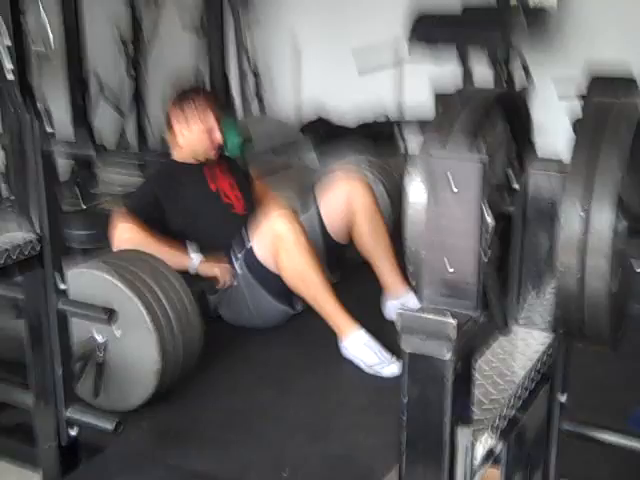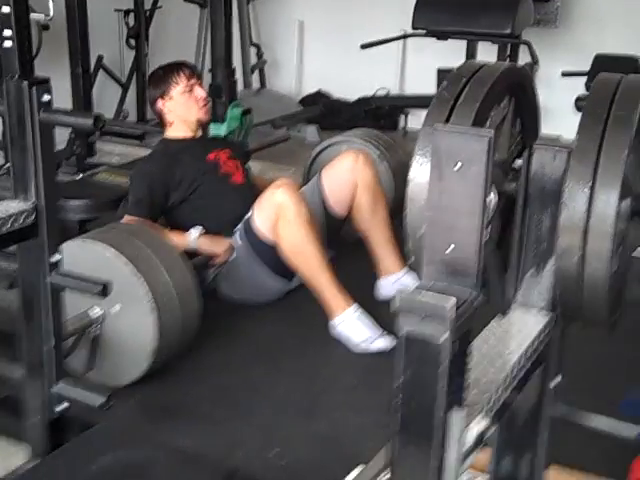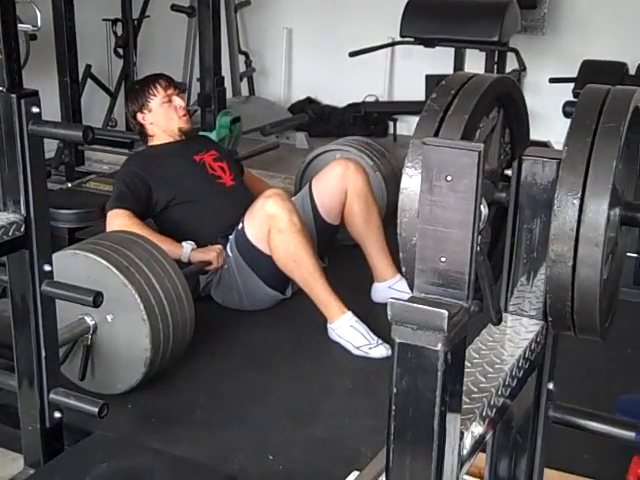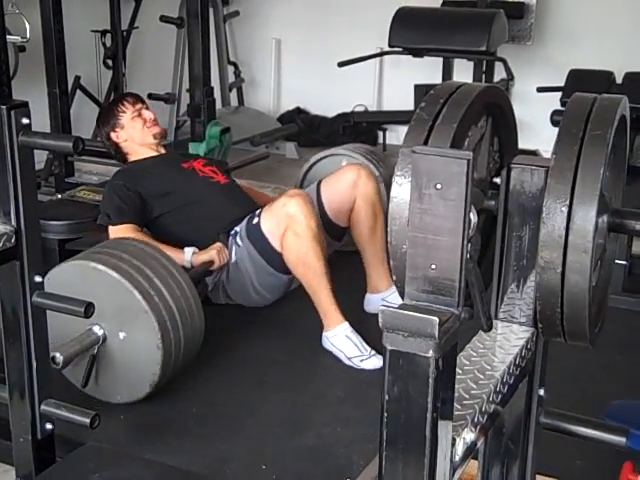
dt=0.7s
person 1, frame 1
left shoulder: (220, 162)
right shoulder: (160, 187)
left elbow: (255, 187)
right elbow: (123, 237)
left wrist: (294, 229)
right wrist: (197, 262)
left hip: (282, 261)
left knee: (350, 187)
right knee: (280, 222)
left ankle: (399, 296)
right ankle: (351, 336)
person 1, frame 2
left shoulder: (221, 145)
right shoulder: (156, 167)
left wrist: (300, 206)
right wrist: (196, 240)
left hip: (284, 240)
right hip: (237, 263)
left knee: (354, 164)
right knee: (283, 192)
left ankle: (392, 277)
right ankle: (343, 315)
person 1, frame 3
left shoulder: (203, 144)
right shoulder: (141, 167)
left elbow: (244, 178)
right elbow: (118, 227)
left wrist: (295, 209)
right wrist: (188, 252)
left hip: (278, 242)
right hip: (229, 269)
left knee: (344, 171)
right knee: (273, 204)
left ankle: (388, 282)
right ankle: (340, 320)
person 1, frame 4
left shoulder: (189, 159)
right shoulder: (127, 182)
right elbow: (124, 241)
right wrist: (190, 256)
left hip: (274, 241)
right hip: (232, 261)
left knee: (356, 178)
right knee: (294, 204)
left ankle: (381, 293)
right ankle: (336, 330)
